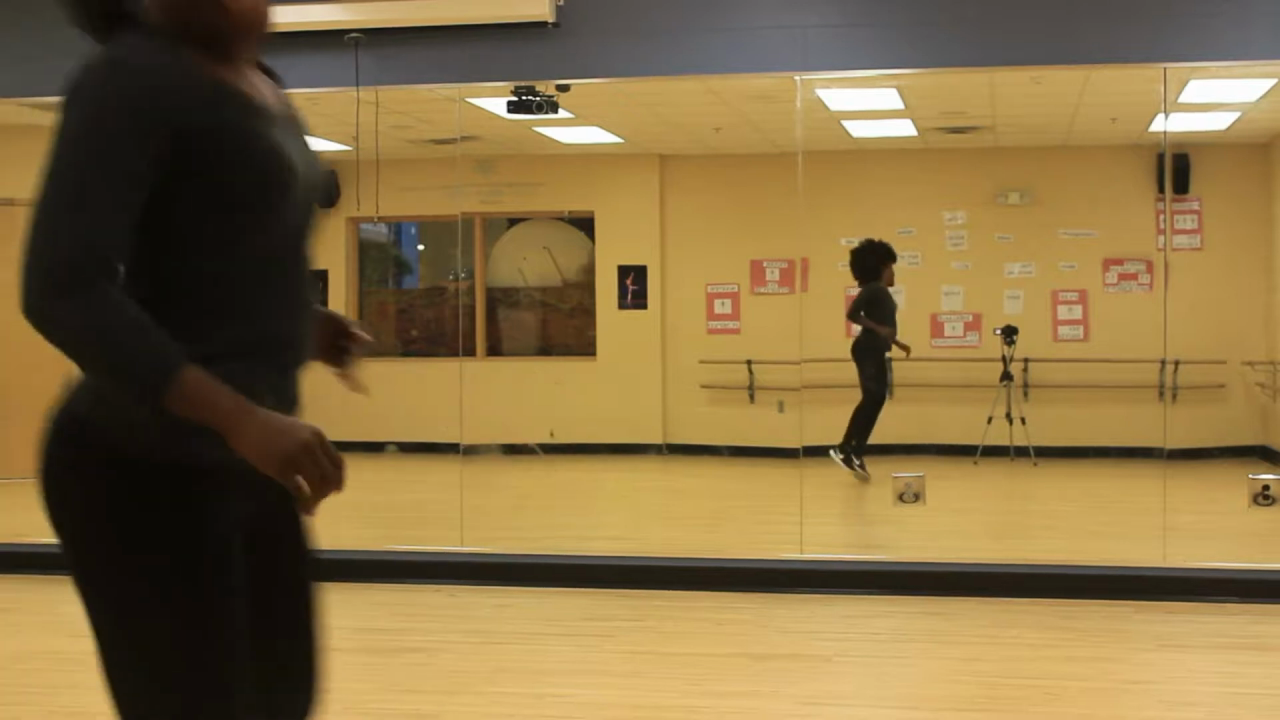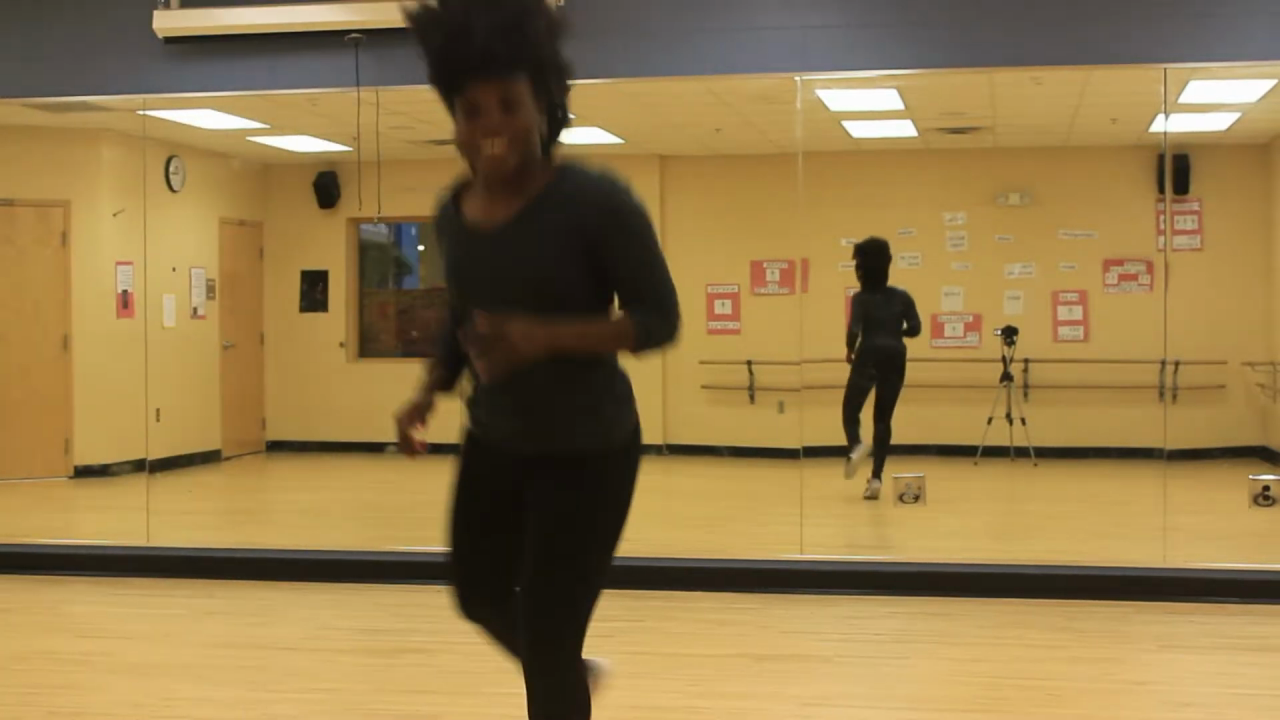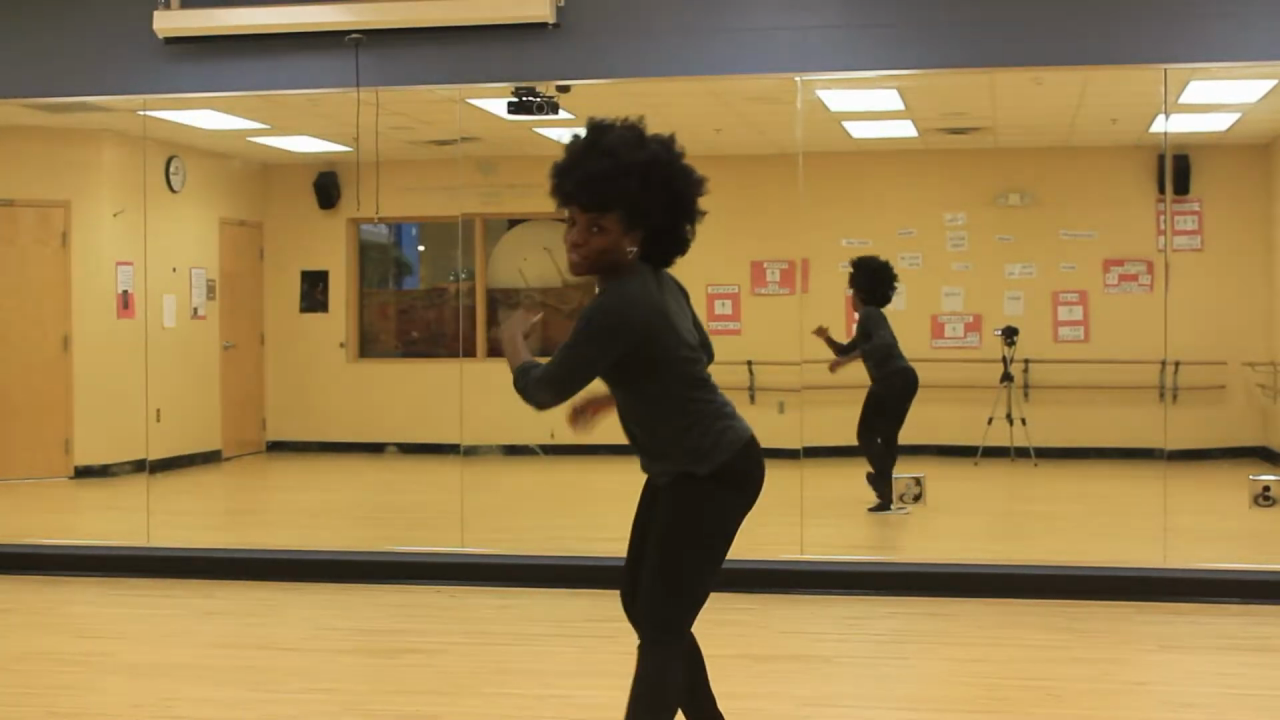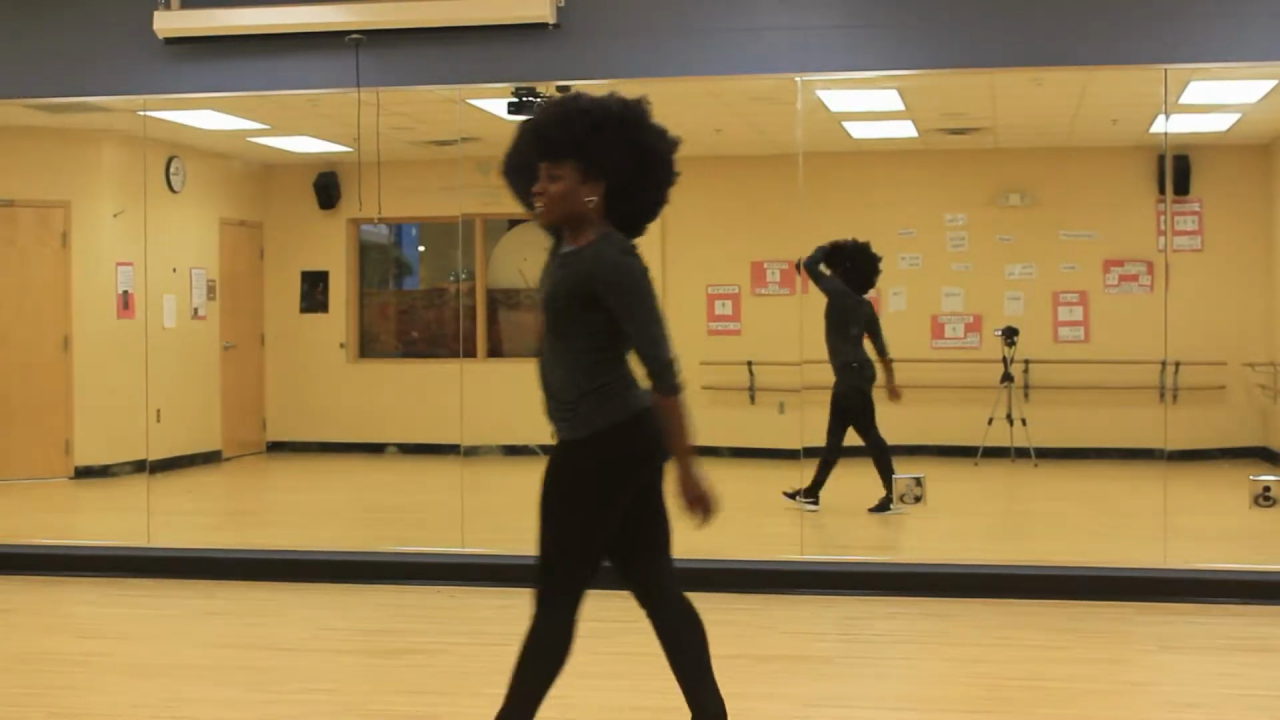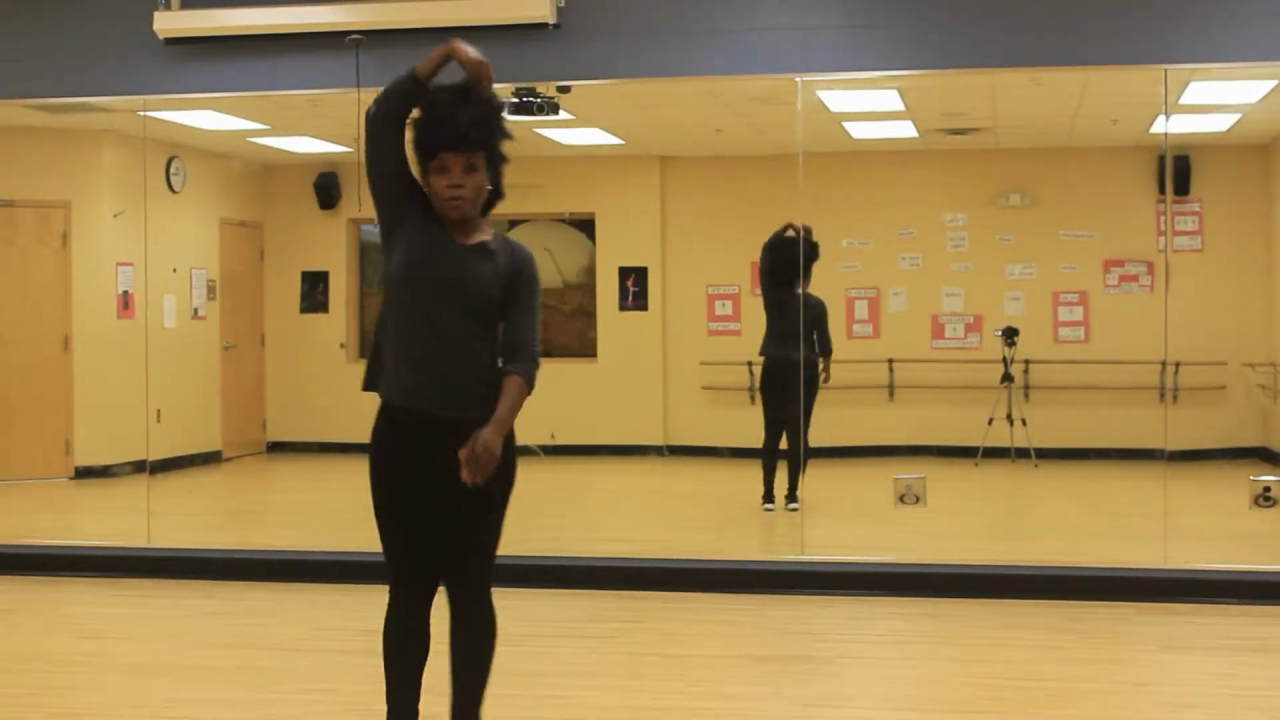
dt=0.7s
person 1, frame 1
left shoulder: (261, 91)
right shoulder: (129, 73)
right elbow: (64, 290)
left wrist: (312, 327)
right wrist: (238, 417)
left hip: (241, 479)
right hip: (144, 471)
person 1, frame 2
left shoulder: (595, 201)
right shoulder: (458, 210)
left elbow: (659, 322)
left wrist: (545, 336)
right wrist: (429, 391)
left hip: (592, 450)
right hip: (497, 444)
left knee: (548, 643)
right knee: (479, 599)
person 1, frame 3
left shoulder: (624, 303)
right shoulder: (655, 285)
left elbow: (547, 386)
left wrist: (512, 343)
right wrist: (615, 397)
left hip: (709, 474)
right hip: (691, 468)
left knee: (662, 630)
right knee: (642, 604)
person 1, frame 4
left shoulder: (609, 259)
right shoulder: (571, 241)
left elbow: (659, 363)
right elbow: (512, 169)
left wrist: (685, 463)
right wrist: (548, 123)
left hip: (601, 444)
right hip: (620, 438)
left knee: (556, 594)
right knee: (657, 588)
person 1, frame 5
left shoulder: (513, 260)
right shoulder: (405, 221)
left elbow: (522, 359)
right elbow: (382, 119)
left wrist: (496, 430)
right wrist: (445, 53)
left hip: (474, 436)
right hip: (402, 430)
left knee: (468, 588)
right knee: (408, 587)
person 2, frame 1
left shoulder: (878, 292)
right shoulder: (873, 289)
right elbow: (853, 313)
left wrist: (898, 342)
right wrist: (880, 329)
left hip: (874, 353)
right hip: (870, 353)
left knee: (873, 403)
right knee: (872, 400)
left ankle: (854, 455)
right ankle: (844, 449)
person 2, frame 2
left shoulder: (861, 298)
right shoulder: (902, 296)
left elbow: (854, 329)
right elbow: (915, 329)
left wrist: (849, 350)
left hip: (868, 357)
right hip: (894, 359)
left knee: (850, 410)
right knee: (883, 419)
left ankle: (855, 445)
right ankle: (876, 476)
person 2, frame 3
left shoulder: (869, 316)
right shoulder: (871, 317)
left elbow: (883, 344)
right elbow: (848, 350)
left wrist: (847, 358)
right wrist: (828, 339)
left hip: (892, 381)
right hip: (904, 379)
left knee: (867, 436)
right knee: (887, 437)
left ankle: (889, 496)
right ankle: (883, 482)
person 2, frame 4
left shoulder: (840, 293)
right shoulder: (865, 306)
left elbow: (809, 265)
right elbow: (879, 344)
left wrist: (829, 248)
right wrist: (890, 379)
left hip: (852, 372)
right hip: (858, 371)
left knee: (852, 434)
right knee: (835, 435)
person 2, frame 5
left shoulder: (771, 294)
right shoulder: (815, 305)
left elbow: (768, 251)
right elbow: (824, 345)
left wrist: (787, 229)
right wrist: (827, 367)
left hip: (774, 371)
right hip: (803, 372)
left knee: (773, 433)
right knee: (797, 434)
left ankle: (768, 495)
right ankle: (791, 495)
